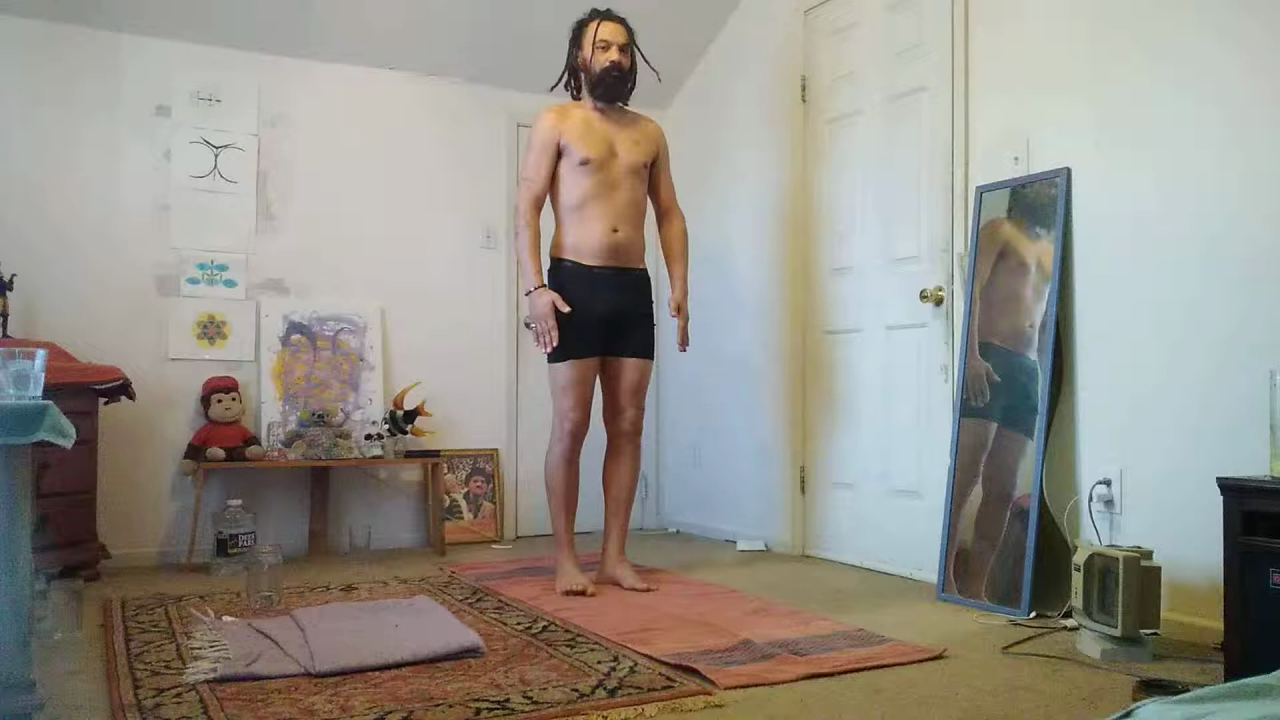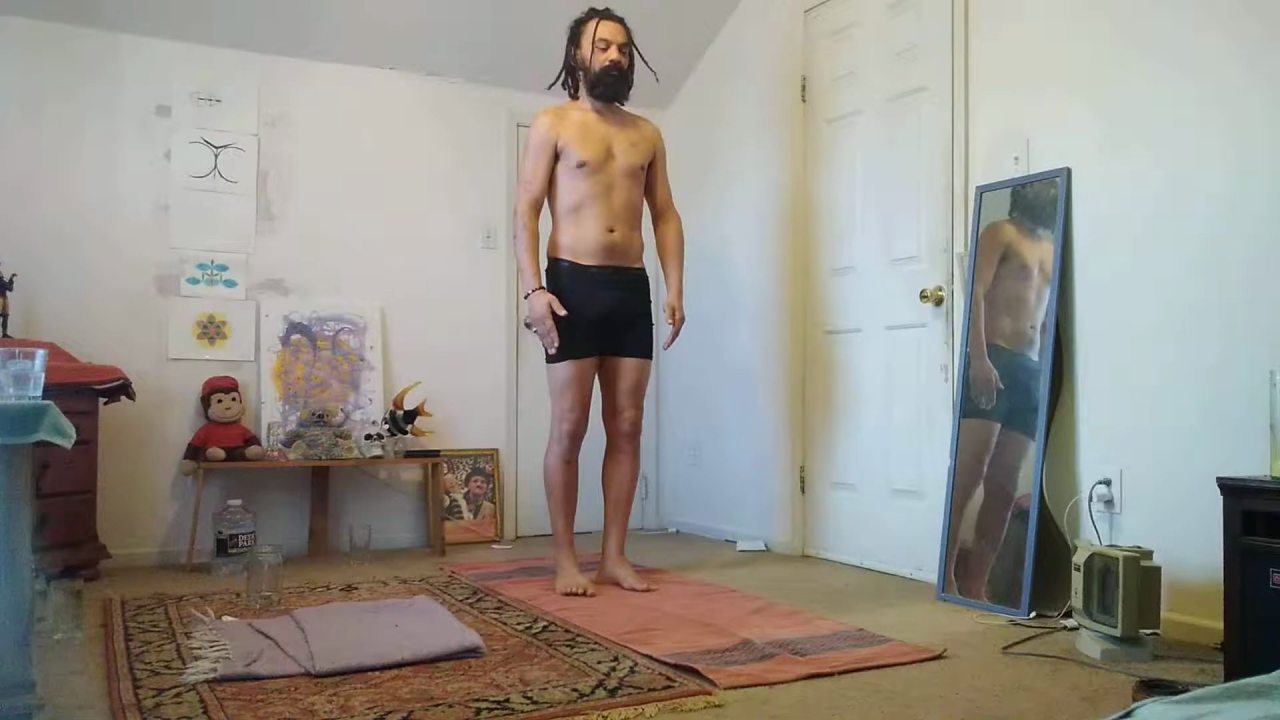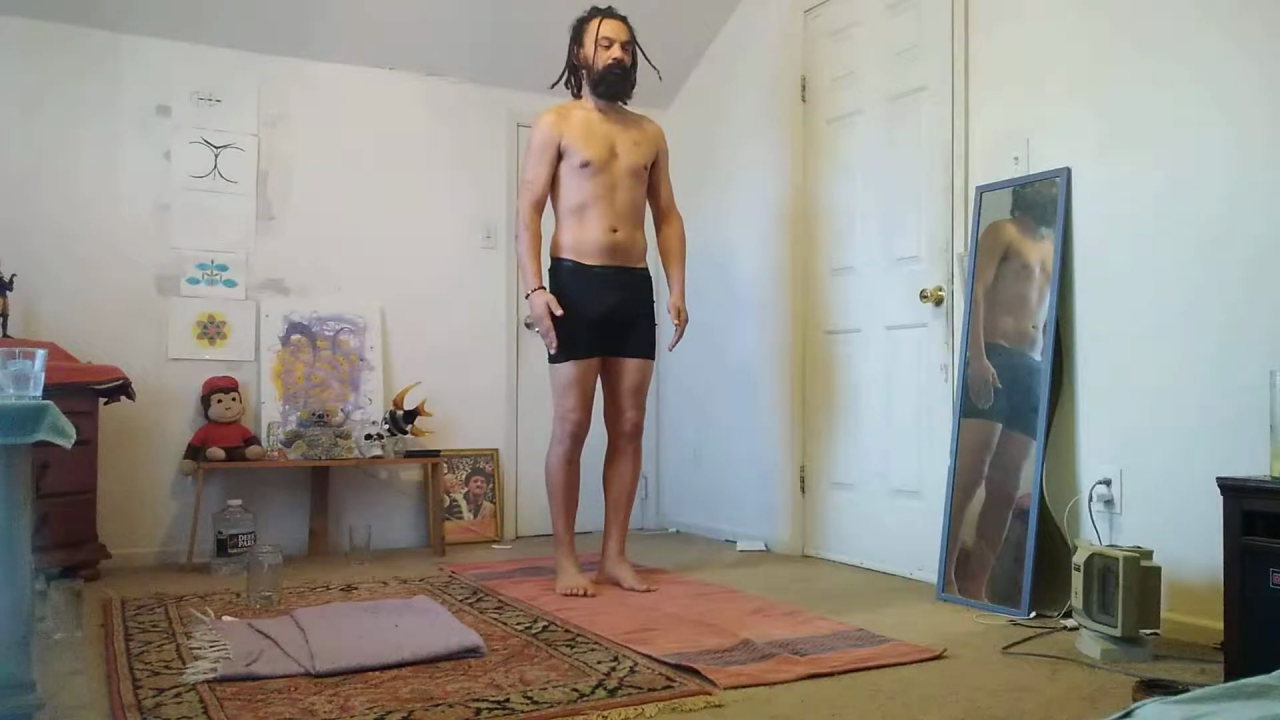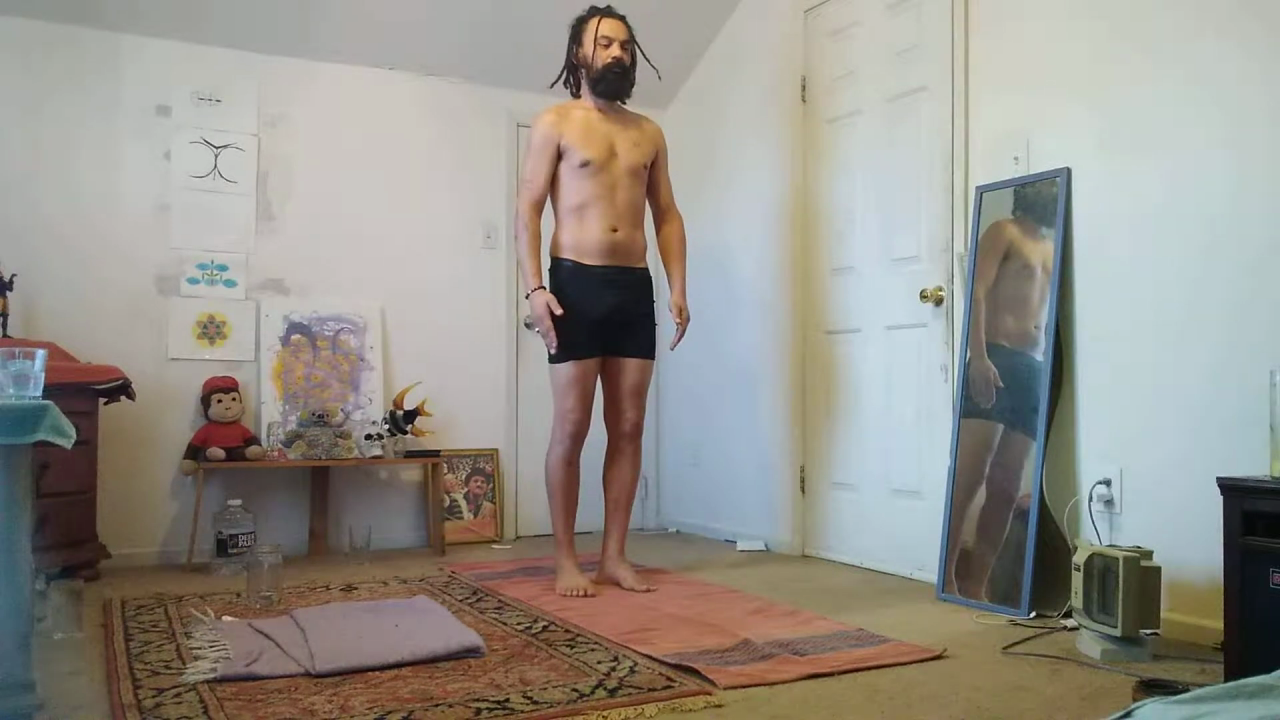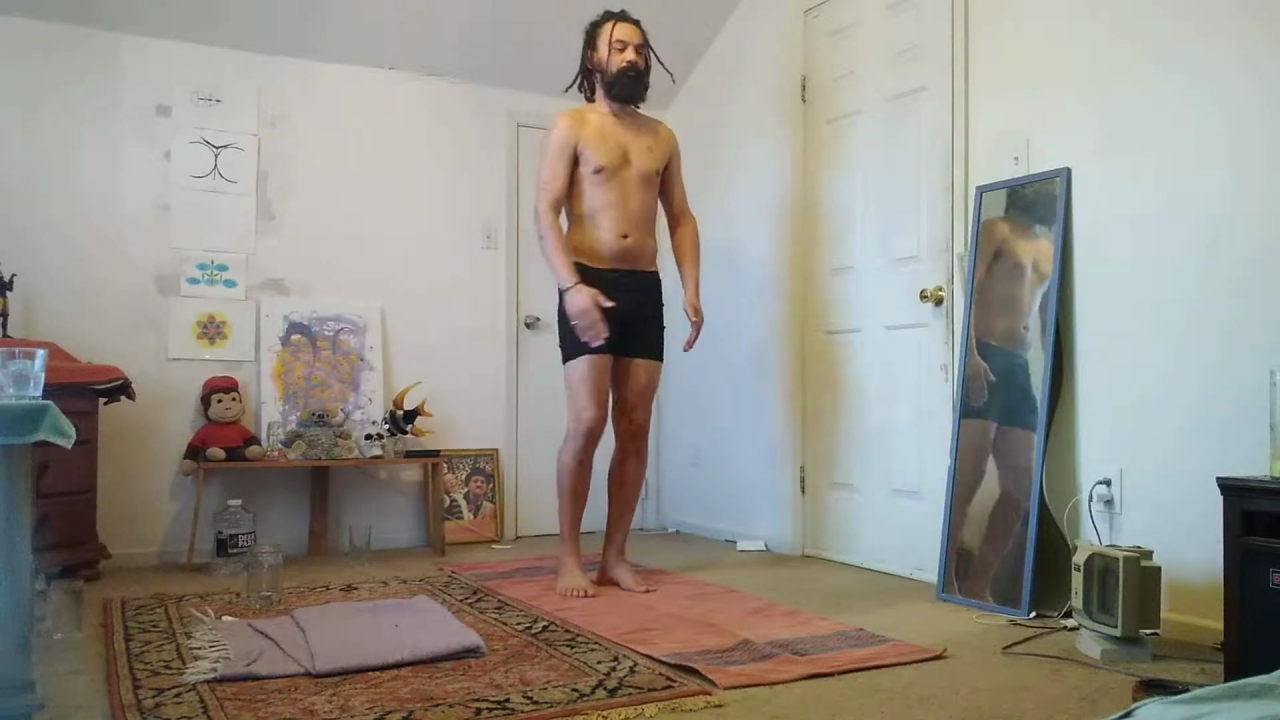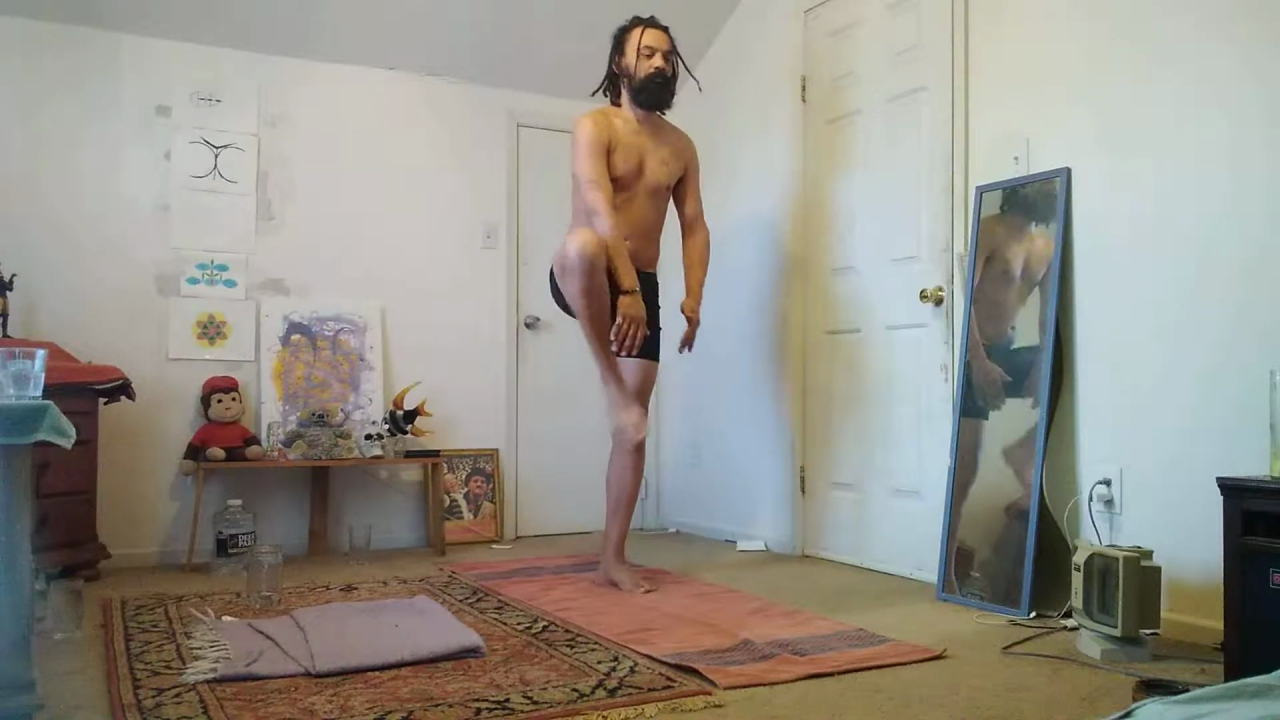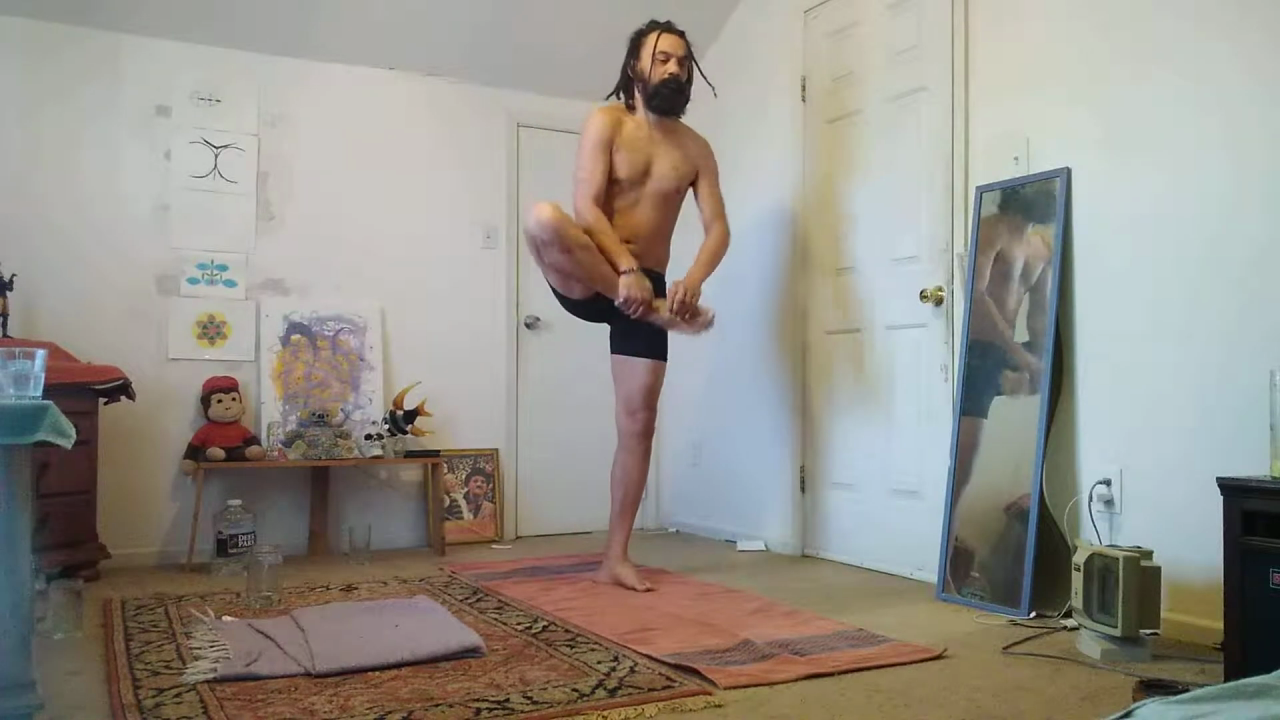
dt=0.7s
person 1, frame 1
left shoulder: (650, 132)
right shoulder: (555, 123)
left elbow: (669, 214)
right elbow: (527, 208)
left wrist: (680, 287)
right wrist: (535, 287)
left hip: (634, 288)
right hip: (576, 284)
left knee: (628, 426)
right knee: (570, 426)
left ankle: (614, 554)
right ankle: (565, 559)
person 1, frame 2
left shoulder: (647, 133)
right shoulder: (553, 123)
left elbow: (666, 215)
right elbow: (526, 210)
left wrist: (675, 289)
right wrist: (534, 288)
left hip: (632, 287)
right hip: (574, 284)
left knee: (627, 426)
right knee: (569, 426)
left ankle: (614, 554)
right ankle: (566, 559)
person 1, frame 3
left shoulder: (649, 133)
right shoulder: (555, 124)
left elbow: (667, 216)
right elbow: (528, 210)
left wrist: (677, 289)
right wrist: (534, 288)
left hip: (635, 288)
right hip: (577, 284)
left knee: (629, 427)
right knee: (571, 427)
left ankle: (614, 555)
right ankle: (566, 560)
person 1, frame 4
left shoulder: (649, 133)
right shoulder: (555, 123)
left elbow: (667, 215)
right elbow: (528, 209)
left wrist: (678, 288)
right wrist: (535, 287)
left hip: (635, 288)
right hip: (577, 284)
left knee: (628, 427)
right knee: (571, 426)
left ankle: (614, 556)
right ankle: (566, 560)
person 1, frame 5
left shoulder: (661, 136)
right shoulder: (571, 126)
left elbow: (680, 218)
right elbow: (546, 212)
left wrist: (691, 291)
right wrist: (572, 286)
left hip: (644, 289)
right hip: (588, 288)
left knee: (635, 426)
right knee: (587, 421)
left ankle: (615, 556)
right ankle: (569, 556)
person 1, frame 6
left shoulder: (681, 145)
right shoulder: (594, 127)
left elbow: (694, 226)
right elbow: (599, 210)
left wrist: (693, 296)
right wrist: (626, 291)
left hip: (641, 287)
right hip: (590, 278)
left knee: (638, 421)
right knee: (583, 245)
left ankle: (613, 558)
right ankle: (612, 390)
person 1, frame 7
left shoulder: (696, 149)
right shoulder: (606, 122)
left elbow: (717, 230)
right elbow: (586, 207)
left wrist: (691, 283)
right wrist: (626, 270)
left hip: (646, 289)
right hip: (591, 280)
left knee: (638, 421)
right knee: (542, 217)
left ankle: (615, 557)
right ankle: (664, 310)
person 2, frame 1
left shoulder: (1051, 250)
right shoulder: (998, 230)
right elbow: (972, 290)
right wrist: (971, 355)
left hip: (1027, 371)
right hip: (989, 360)
left knee: (1003, 487)
right knee: (965, 476)
left ankle: (975, 584)
right ankle: (944, 577)
person 2, frame 2
left shoulder: (1052, 250)
right shoulder: (1000, 233)
right elbow: (976, 294)
left wrist: (1048, 375)
right wrist: (979, 359)
left hip: (1030, 372)
right hip: (993, 363)
left knee: (1004, 488)
right knee: (967, 476)
left ankle: (975, 585)
right ankle: (945, 578)
person 2, frame 3
left shoulder: (1053, 248)
right shoulder: (1001, 232)
left elbow: (1049, 316)
right elbow: (976, 294)
right wrist: (977, 358)
left hip: (1033, 371)
right hip: (994, 361)
left knee: (1006, 487)
right knee: (968, 476)
left ankle: (975, 584)
right ankle: (945, 577)
person 2, frame 4
left shoulder: (1055, 249)
right shoulder: (1003, 233)
left elbow: (1053, 316)
right elbow: (977, 294)
right wrist: (978, 357)
left hip: (1034, 371)
right hip: (996, 362)
left knee: (1007, 487)
right knee: (969, 476)
left ankle: (975, 584)
right ankle: (944, 577)
person 2, frame 5
left shoulder: (1049, 253)
right shoulder: (995, 230)
left elbow: (1049, 321)
right elbow: (966, 291)
right wrist: (970, 355)
left hip: (1018, 368)
right hip: (982, 359)
left knee: (1022, 484)
right knee: (967, 476)
left ankle: (977, 584)
right ankle: (945, 579)
person 2, frame 6
left shoulder: (1047, 247)
right shoulder: (988, 231)
left elbow: (1049, 314)
right wrist: (979, 360)
left hip: (1006, 354)
right hip: (972, 357)
right knee: (963, 469)
left ankle: (1026, 449)
right ankle: (945, 574)
person 2, frame 7
left shoulder: (1045, 244)
right shoulder: (991, 230)
left elbow: (1040, 311)
right elbow: (976, 294)
left wrist: (1036, 361)
right wrist: (1017, 352)
left hip: (1009, 355)
right hip: (975, 354)
right knee: (961, 464)
right ankle: (942, 570)
